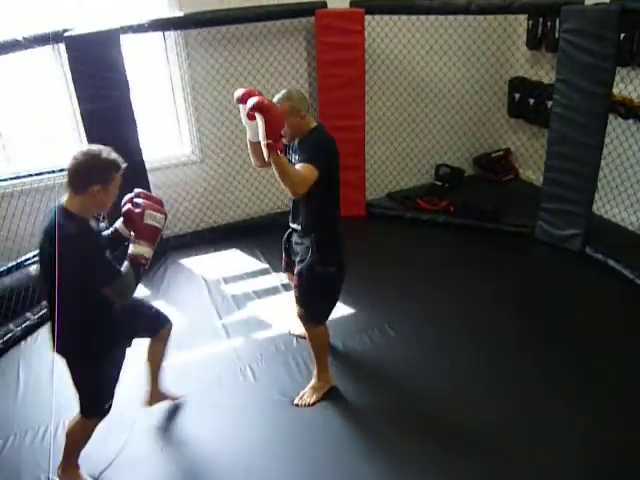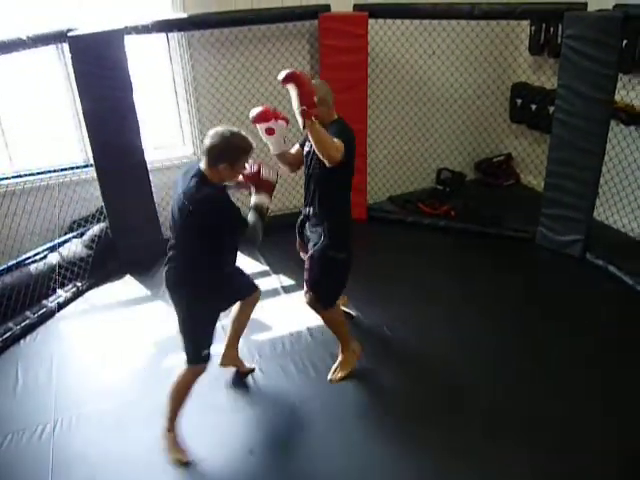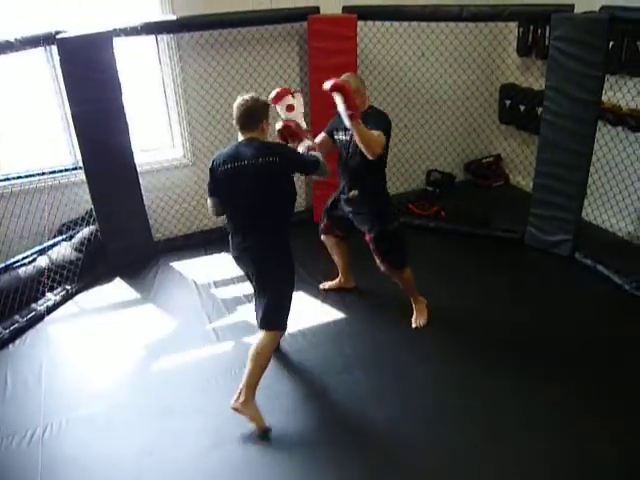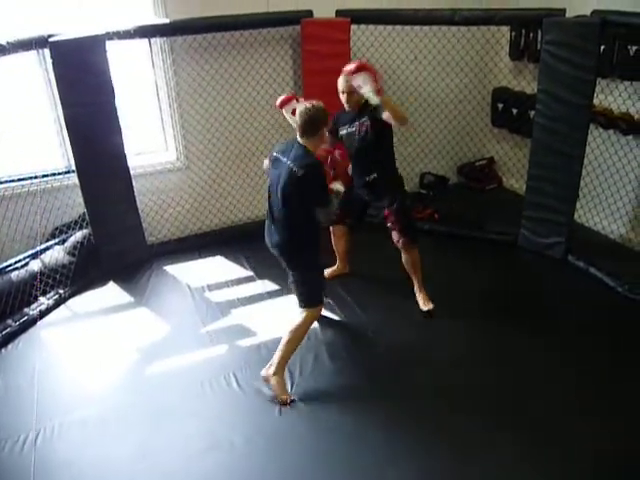
dt=0.5s
person 1, frame 1
left shoulder: (77, 214)
right shoulder: (69, 237)
right elbow: (122, 290)
left wrist: (122, 227)
right wrist: (143, 242)
left hip: (107, 308)
right hip: (84, 332)
left knee: (159, 326)
right knee: (95, 409)
left ankle: (154, 390)
person 1, frame 2
left shoulder: (194, 171)
right shoulder: (211, 200)
right elbow: (252, 236)
left wrist: (246, 176)
right wrist: (260, 196)
left hip: (214, 267)
right hip: (190, 283)
left knee: (250, 293)
right knee: (197, 365)
left ankle: (231, 356)
right ankle: (170, 430)
person 1, frame 3
left shoulder: (219, 161)
right shoulder: (277, 155)
left elbow: (216, 208)
right elbow: (321, 167)
right wrist: (303, 146)
left hip: (240, 248)
right hip: (272, 250)
left knee: (266, 298)
right knee: (273, 327)
left ankle: (265, 355)
right ankle: (245, 397)
person 1, frame 4
left shoulder: (282, 149)
right shoulder: (312, 168)
left elbow: (267, 167)
right elbow: (325, 217)
right wrist: (335, 192)
left hip: (277, 233)
right hip: (296, 242)
left knee: (312, 252)
right knee: (312, 308)
left ankle: (312, 288)
right ankle: (275, 369)
person 2, frame 1
left shoulder: (319, 144)
right shoulder: (296, 139)
left elbow: (297, 187)
right elbow: (265, 162)
left wrist: (273, 145)
right wrist: (254, 130)
left hip: (320, 238)
right hip: (299, 229)
left knee: (308, 311)
right knee: (296, 280)
left ankle: (322, 377)
right ankle: (311, 329)
person 2, frame 2
left shoulder: (340, 131)
right shoulder: (309, 131)
left elbow: (331, 157)
right elbow: (294, 163)
left wrist: (306, 120)
right wrist: (277, 144)
left hip: (332, 224)
right hip: (313, 217)
left knee: (316, 297)
right knee: (311, 258)
left ankle: (349, 349)
right ankle: (333, 298)
person 2, frame 3
left shoulder: (377, 118)
right shoulder: (338, 120)
left elbow: (374, 151)
right elbow: (317, 149)
left wrist: (352, 118)
left hip: (372, 200)
right hip: (345, 194)
left knee: (389, 263)
right knee: (329, 233)
left ankle: (418, 302)
right ankle: (345, 278)
person 2, frame 4
left shoulder: (374, 108)
right shoulder: (340, 118)
left elbow: (402, 120)
left wrist: (377, 95)
left hip: (385, 182)
right hip: (357, 181)
left knee: (403, 238)
right knee: (337, 222)
left ankle: (419, 289)
right ankle: (342, 264)
